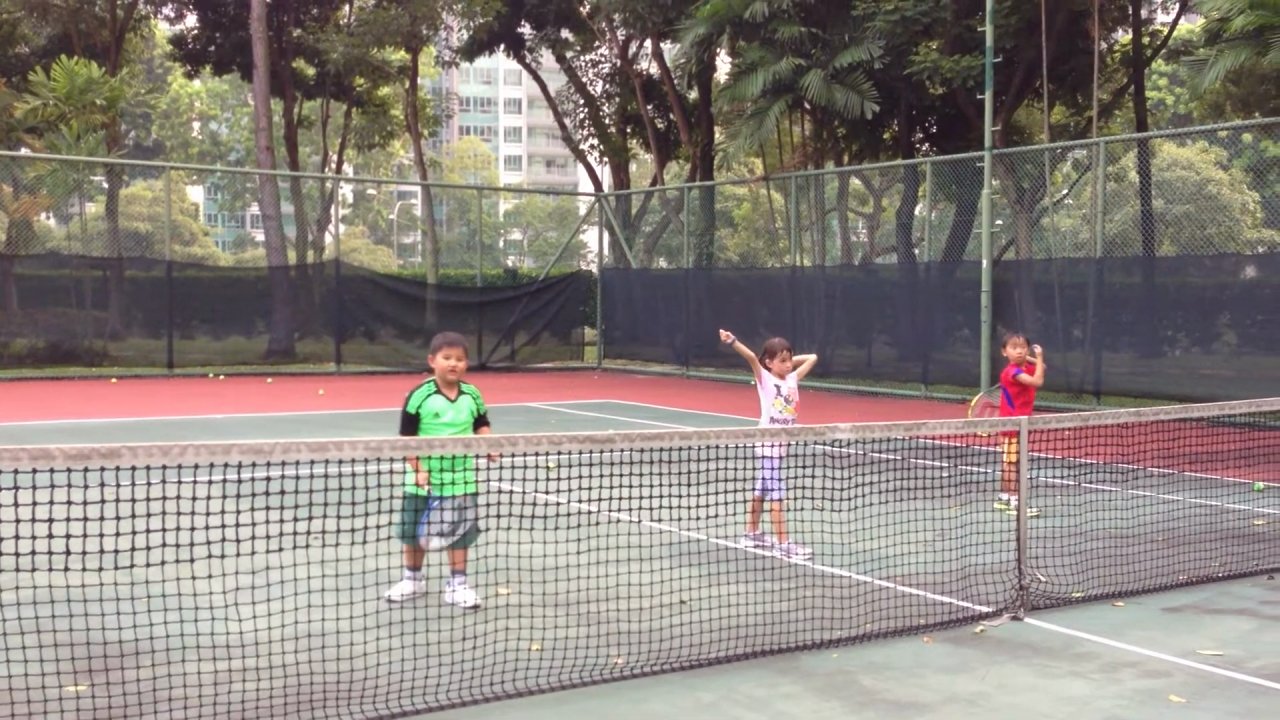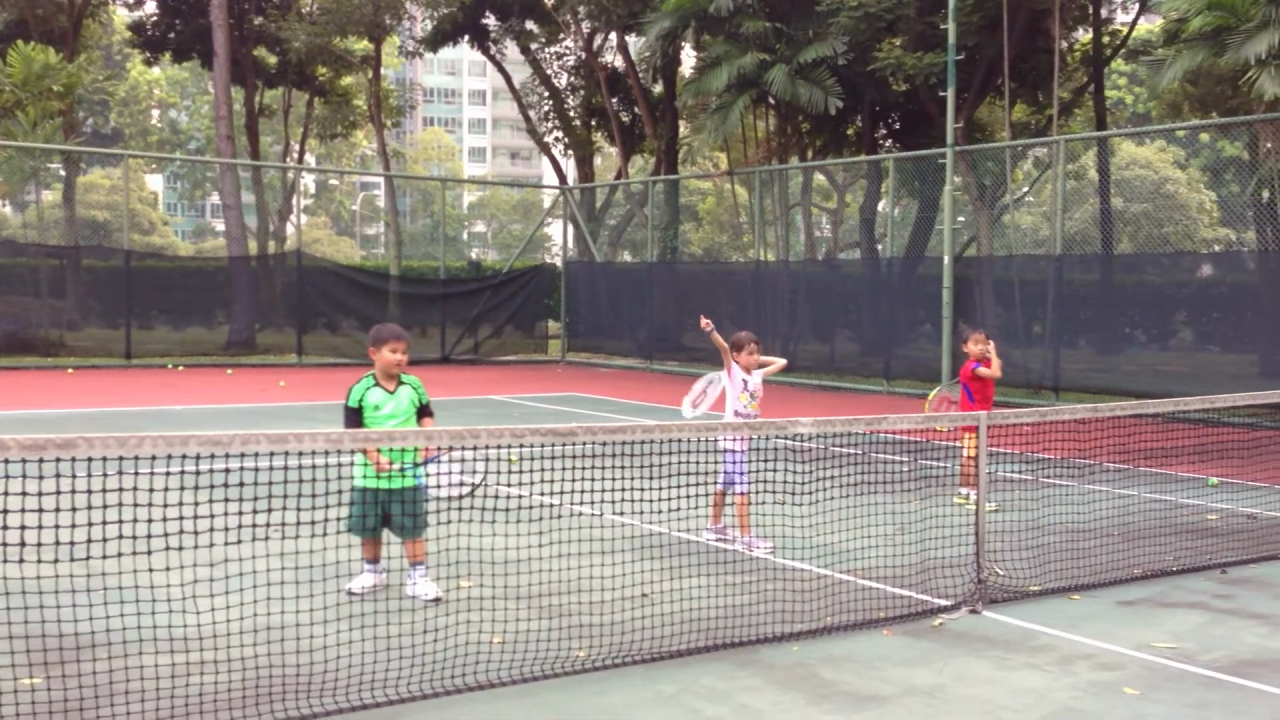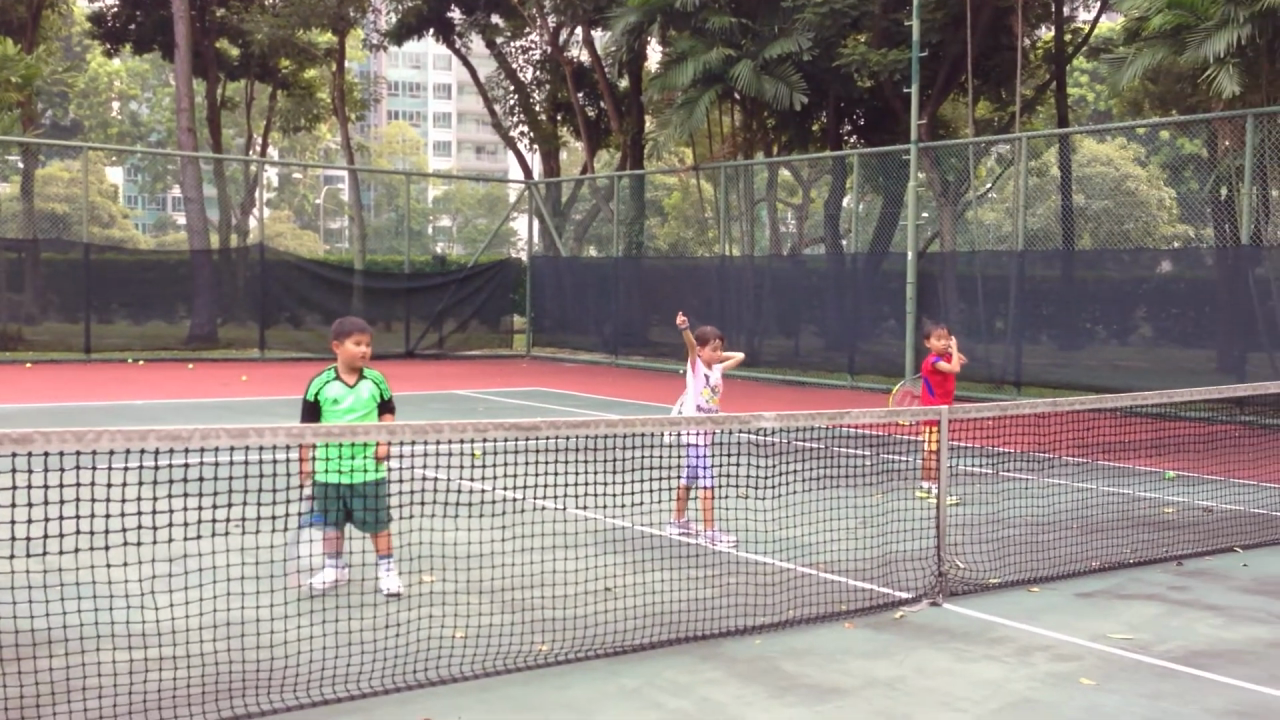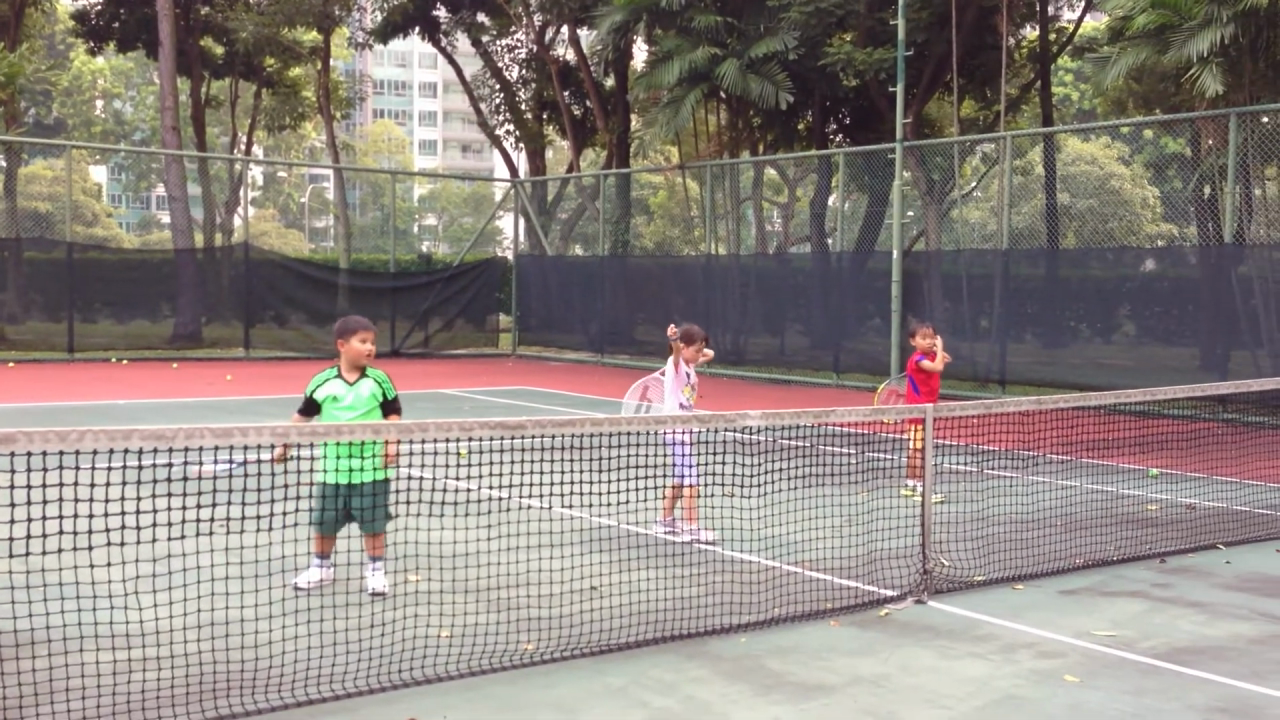
dt=0.3s
person 1, frame 1
left shoulder: (472, 395)
right shoulder: (419, 397)
left elbow: (482, 426)
right elbow: (407, 436)
right wrist: (417, 469)
left hip: (460, 480)
right hip: (423, 480)
left knee: (459, 535)
right knee: (413, 534)
left ankle: (457, 584)
right ankle: (413, 579)
person 1, frame 2
left shoulder: (413, 386)
right shoulder: (360, 390)
left elbow: (426, 416)
right elbow: (354, 431)
right wrist: (375, 458)
left hip: (407, 472)
right hip: (371, 473)
left knee: (412, 526)
right knee: (368, 527)
left ankle: (418, 576)
right ankle: (373, 572)
person 1, frame 3
left shoulder: (375, 381)
right shoulder: (320, 384)
left elbow: (387, 414)
right elbow: (307, 425)
left wrist: (384, 441)
right wrist: (304, 460)
left hip: (368, 466)
right hip: (330, 467)
left knee: (377, 520)
right knee: (331, 521)
left ankle: (387, 570)
right ankle: (335, 568)
person 1, frame 4
left shoulder: (379, 380)
right shoulder: (322, 382)
left elbow: (393, 414)
right elbow: (303, 416)
left wrist: (392, 443)
right wrist: (284, 445)
left hip: (370, 467)
right hip: (333, 467)
left knee: (374, 522)
right knee: (325, 521)
left ankle: (375, 571)
right ankle: (321, 567)
person 2, frame 1
left shoulder: (792, 379)
right shoulder: (764, 379)
left elbow: (812, 358)
right elbow: (752, 358)
left wrist: (792, 359)
right wrist: (733, 341)
left hip: (781, 443)
right hip: (769, 443)
left knee: (762, 490)
right knee: (776, 493)
left ankle: (752, 533)
right ankle: (783, 543)
person 2, frame 2
left shoulder: (757, 375)
right shoulder: (733, 372)
left elbow: (782, 362)
right elbow: (724, 349)
left wrist: (758, 358)
right wrist: (710, 330)
left hip: (743, 436)
right hip: (733, 436)
left knee: (724, 483)
right knee: (741, 486)
left ankle: (714, 527)
right ankle: (745, 537)
person 2, frame 3
left shoulder: (716, 370)
right shoulder: (695, 366)
left elbow: (740, 356)
right elbow: (691, 346)
left wrist: (717, 354)
right wrist: (684, 328)
left hip: (704, 431)
right hip: (695, 432)
left knee: (689, 479)
right knee: (707, 481)
left ankle: (679, 521)
right ankle: (710, 532)
person 2, frame 4
left shoulder: (689, 365)
right shoulder: (676, 364)
left elbow: (710, 354)
right elbow: (676, 350)
left wrist: (696, 350)
right wrist: (673, 338)
left hip: (683, 428)
right hip: (677, 428)
left knee: (679, 477)
right knee: (690, 478)
left ankle: (666, 520)
right ankle: (692, 527)
person 3, frame 1
left shoulder: (1025, 368)
right shoulder: (1013, 371)
left elbow: (1041, 369)
right elbow: (1038, 382)
left wrist: (1031, 359)
right wrist: (1040, 357)
left knee: (1009, 462)
right knee: (1013, 462)
left ankle: (1004, 497)
right ankle: (1014, 501)
person 3, frame 2
left shoulder: (982, 364)
right shoulder: (972, 366)
left elbow: (997, 365)
right elbow: (996, 374)
left wrist: (989, 355)
right wrist: (993, 352)
left knee: (968, 457)
right knee: (972, 457)
left ankle: (963, 492)
right ankle: (973, 496)
person 3, frame 3
left shoulder: (945, 358)
right shoulder: (933, 360)
left elbow: (962, 360)
right elbow: (955, 369)
left wrist: (952, 350)
right wrist: (954, 348)
left knee: (930, 451)
right knee: (934, 451)
left ankle: (925, 486)
right ankle: (935, 490)
person 3, frame 4
left shoulder: (929, 357)
right shoulder: (918, 359)
left elbow: (946, 359)
right elbow: (938, 367)
left wrist: (937, 349)
right wrist: (940, 348)
left knee: (914, 449)
right knee: (918, 449)
left ankle: (910, 484)
right ankle: (920, 488)
